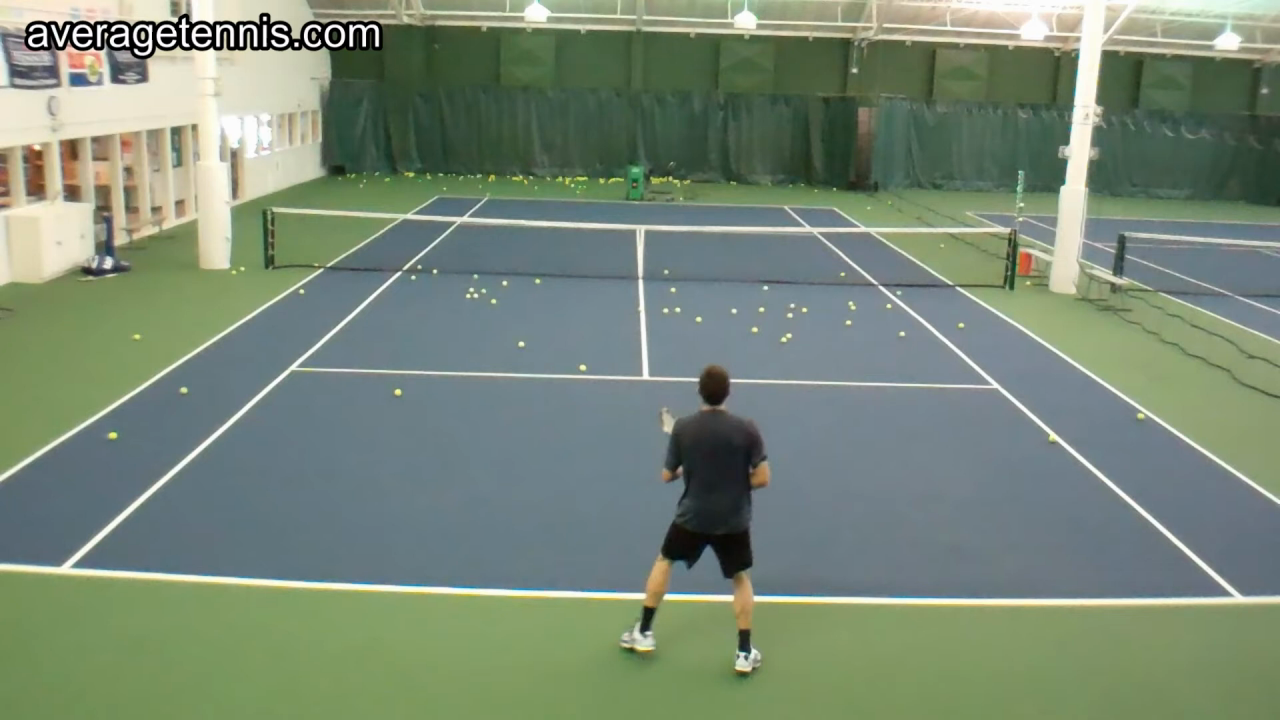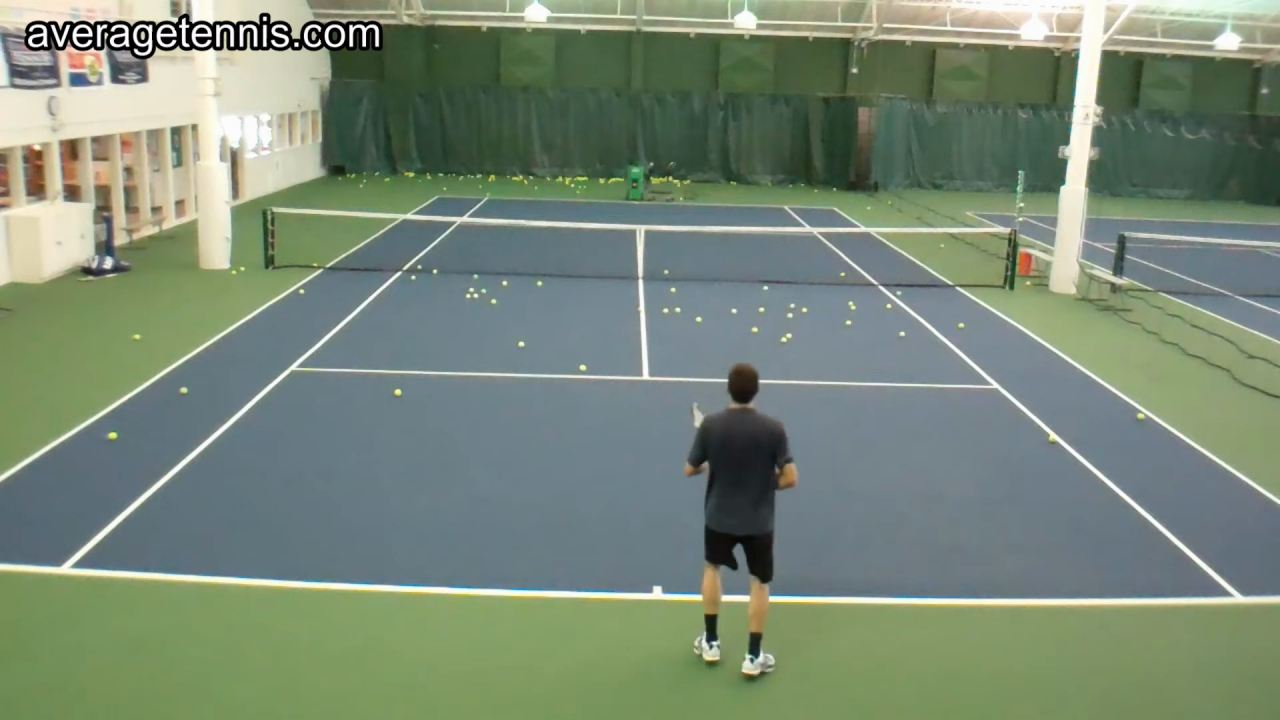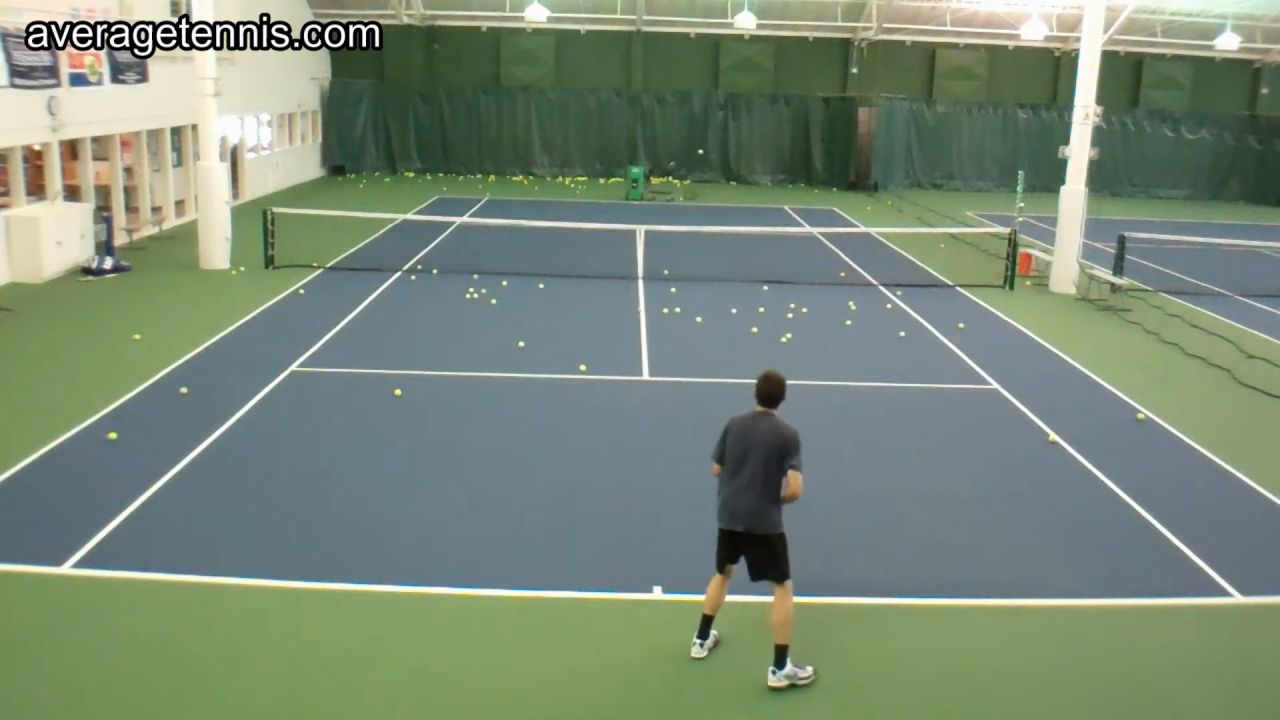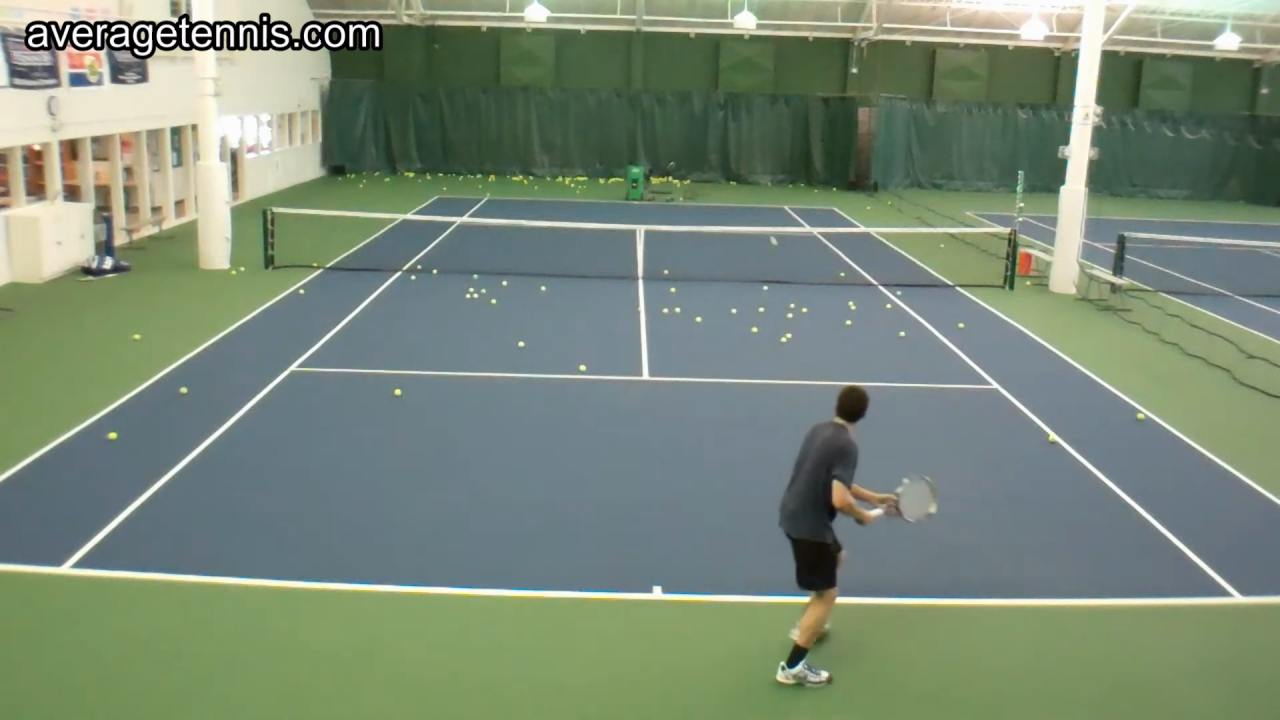
dt=0.4s
person 1, frame 1
left shoulder: (682, 428)
right shoulder: (746, 429)
left elbow: (667, 475)
right elbow: (762, 479)
left hip: (692, 516)
right hip: (733, 520)
left knee: (663, 563)
right knee: (740, 578)
left ankle: (643, 633)
right ankle: (745, 653)
person 1, frame 2
left shoulder: (710, 425)
right shoulder: (773, 429)
left elbow: (690, 470)
right elbow: (789, 479)
left hip: (719, 516)
right hip: (758, 519)
left knee: (712, 568)
right knee: (760, 583)
left ankle: (710, 642)
right ankle: (753, 656)
person 1, frame 3
left shoulder: (734, 424)
right shoulder: (787, 435)
left elbow: (716, 470)
right elbow: (793, 490)
right wrist: (775, 498)
left hip: (729, 516)
right hip: (763, 523)
left knee: (723, 574)
right knee: (783, 589)
left ankle: (702, 639)
right ankle: (780, 668)
person 1, frame 4
left shoulder: (818, 431)
right shoulder: (846, 445)
right elbow: (840, 499)
left wrist: (874, 497)
right wrist: (861, 515)
left hip: (793, 515)
right hip: (810, 526)
left knee: (835, 558)
right knee: (825, 594)
left ankle: (806, 627)
right ankle: (792, 667)
